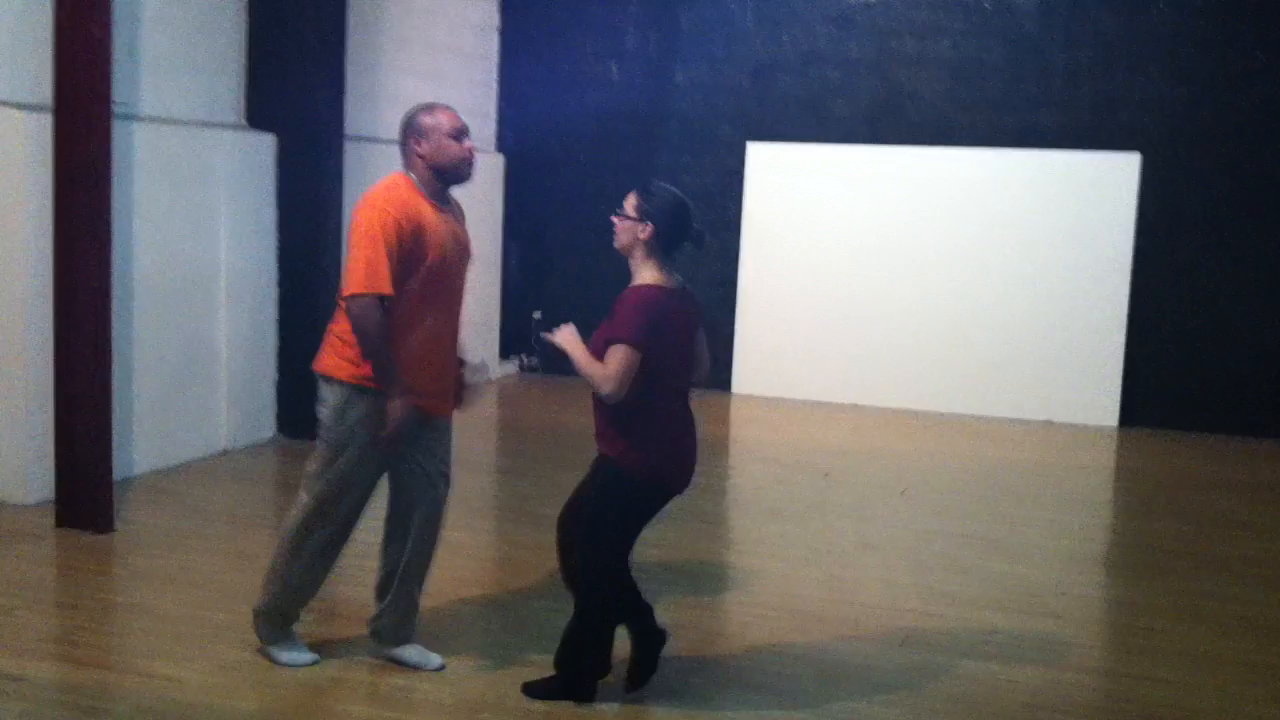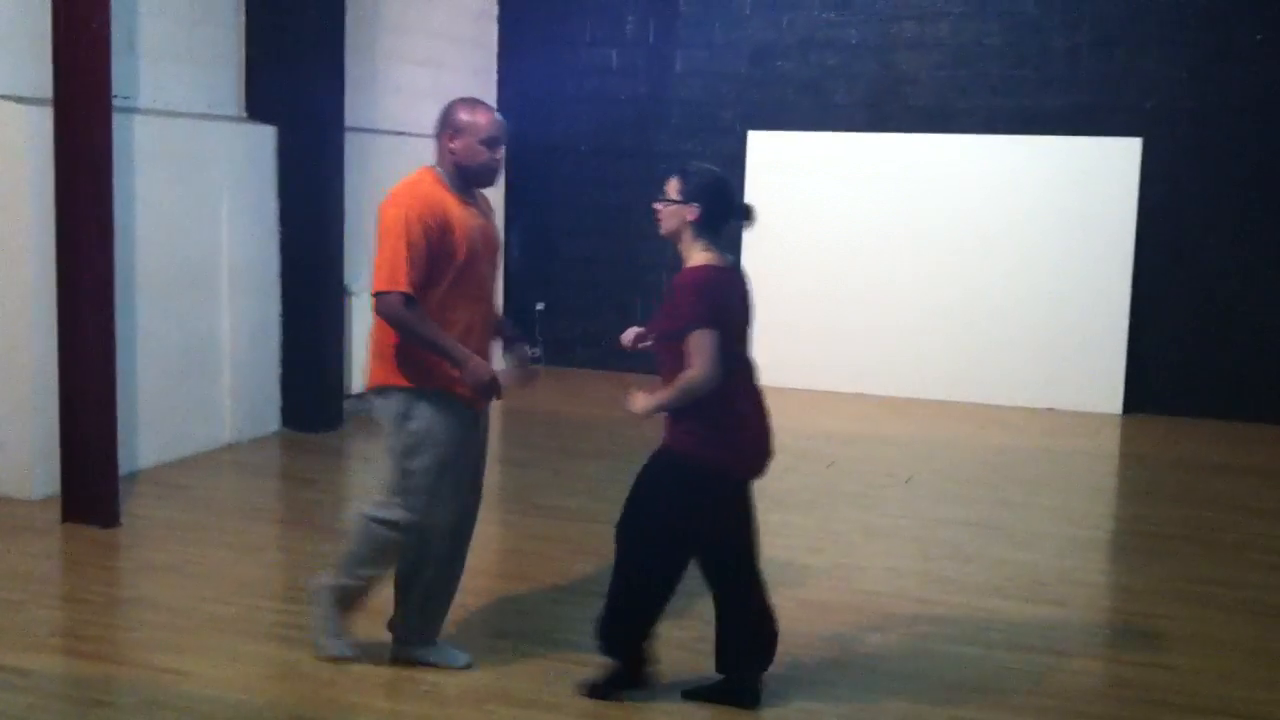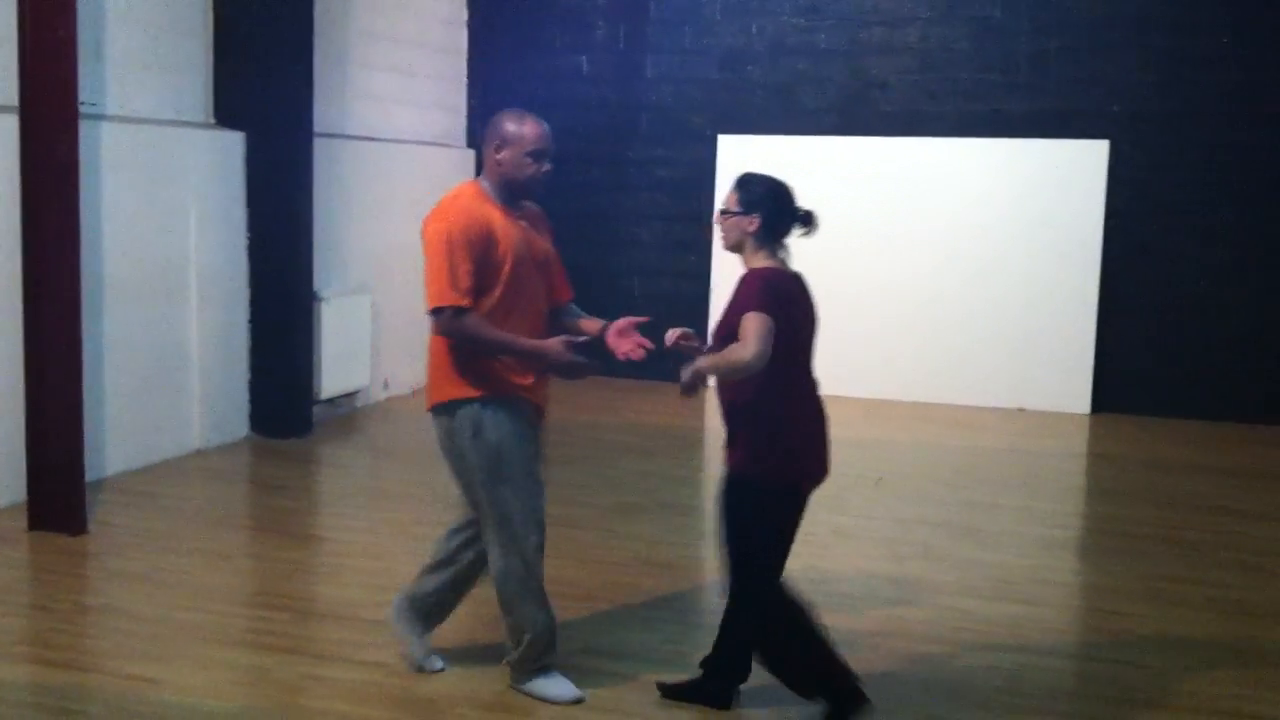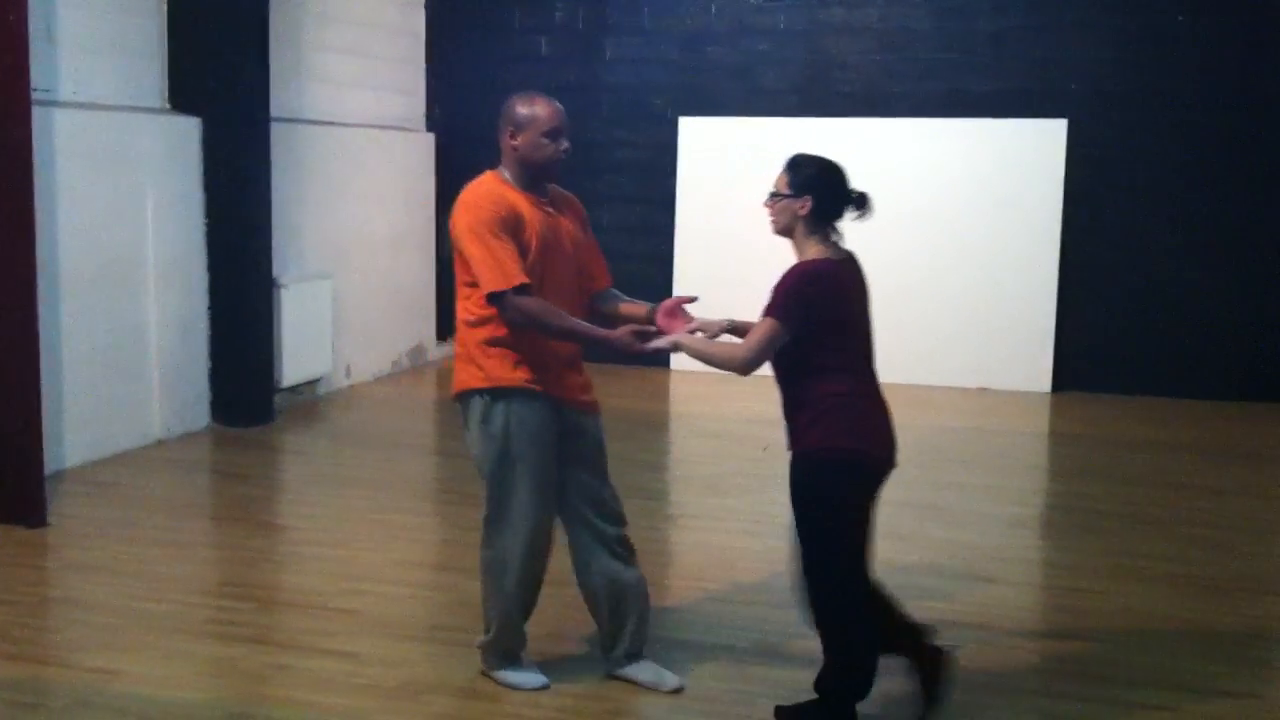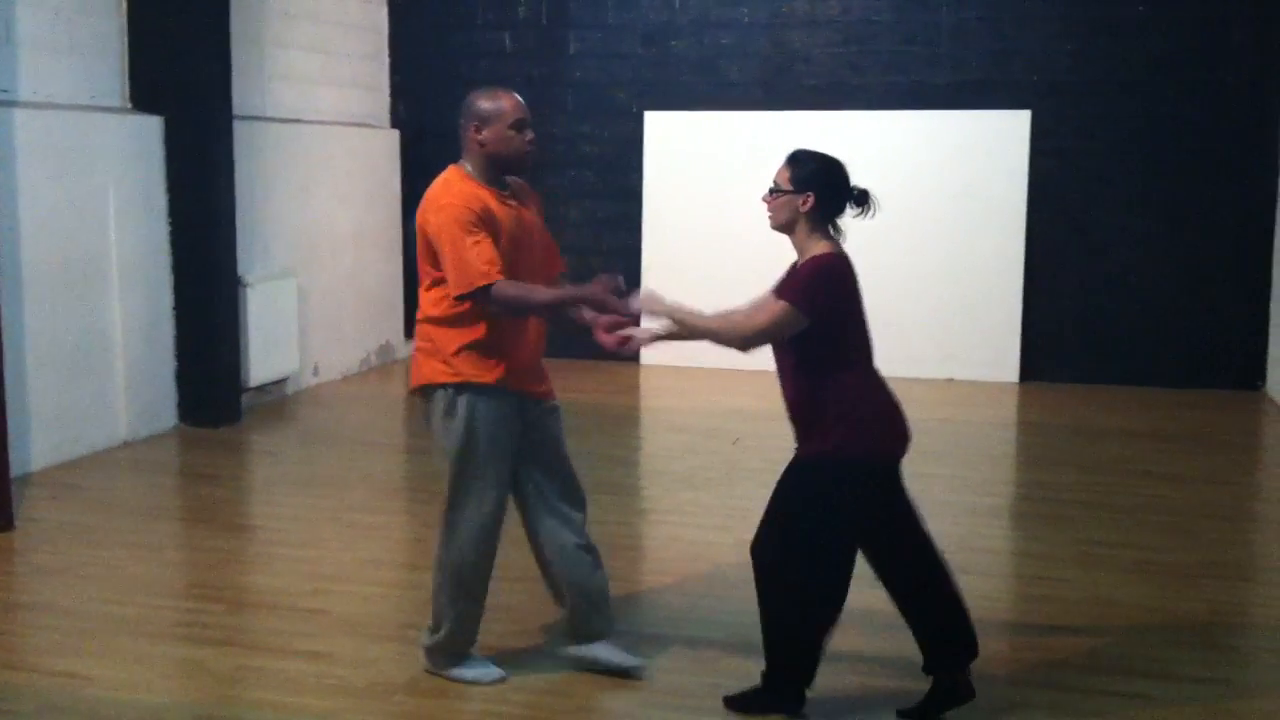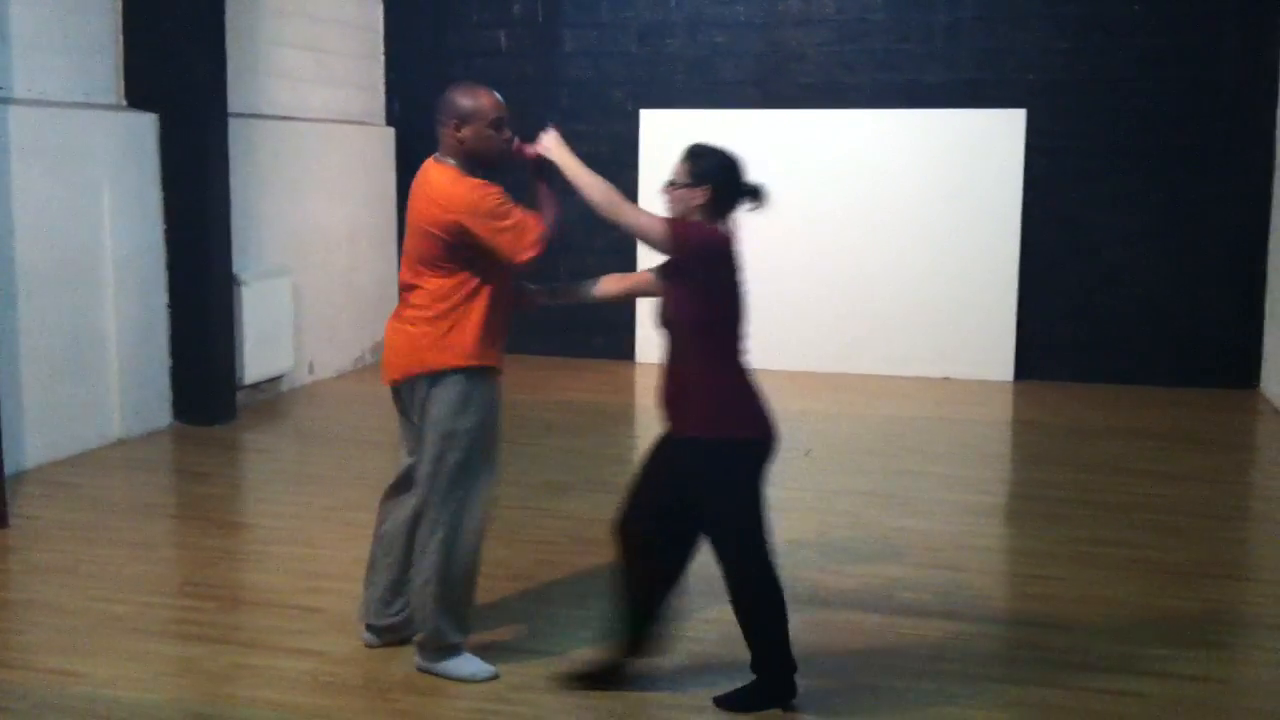
dt=0.4s
person 1, frame 1
left shoulder: (451, 211)
right shoulder: (387, 207)
right elbow: (364, 307)
left wrist: (451, 370)
right wrist: (392, 393)
left hip: (425, 390)
right hip: (367, 386)
left knee: (420, 509)
right knee: (329, 508)
left ankle: (393, 630)
right ankle: (273, 625)
person 1, frame 2
left shoulder: (479, 205)
right shoulder: (416, 203)
right elbow: (393, 305)
left wrist: (507, 341)
right wrist: (462, 363)
left hip: (461, 386)
right hip: (420, 384)
left knee: (457, 511)
right knee: (414, 508)
left ankle: (418, 635)
right ankle: (334, 596)
person 1, frame 3
left shoulder: (534, 219)
right shoulder: (457, 217)
left elbow: (557, 303)
right elbow: (451, 321)
left wrist: (601, 329)
right wrist: (537, 351)
left hip: (520, 394)
right hip: (475, 397)
left knee: (491, 521)
right knee: (516, 530)
left ankle: (414, 611)
right ankle: (533, 663)
person 1, frame 4
left shoulder: (567, 207)
right shoulder: (484, 204)
left elbow: (596, 290)
right elbow: (514, 303)
left wrist: (648, 313)
right wrist: (605, 337)
left hip: (567, 385)
right hip: (504, 386)
left knee: (599, 518)
right knee: (518, 522)
left ankle: (626, 649)
right ankle: (503, 653)
person 1, frame 5
left shoulder: (521, 195)
right shoulder: (452, 201)
left elbow: (542, 277)
right elbow: (492, 293)
left wrist: (589, 311)
right wrist: (582, 295)
left hip: (521, 377)
right hip: (467, 379)
left knee: (559, 504)
right knee: (475, 515)
left ankle: (588, 632)
right ankle: (449, 649)
person 1, frame 6
left shoulder: (440, 178)
right shoulder: (469, 197)
right elbow: (536, 242)
right wrist: (545, 175)
left hip: (419, 358)
right hip: (450, 365)
left knee: (419, 487)
right knee: (455, 502)
left ankle: (386, 616)
right ankle: (439, 642)
person 2, frame 1
left shoulder: (641, 301)
right shoulder: (678, 296)
left elbow: (611, 385)
right elbow: (699, 366)
left wrist: (574, 347)
left hip: (638, 456)
right hip: (664, 450)
left knee: (592, 557)
right knee: (578, 533)
left ankle: (576, 674)
right ankle: (643, 630)
person 2, frame 2
left shoulder: (694, 282)
right shoulder: (725, 274)
left elbow: (702, 374)
left wrist: (653, 401)
right wrist: (654, 339)
left hip: (703, 442)
right hip: (734, 439)
left knee: (641, 544)
right knee: (728, 559)
left ankle: (626, 662)
right ankle: (742, 676)
person 2, frame 3
left shoulder: (760, 284)
right shoulder: (786, 282)
left elbow: (751, 356)
left wrist: (700, 364)
right wrist: (704, 345)
left hip: (770, 454)
right hip: (793, 449)
left knee: (752, 574)
right knee: (752, 569)
person 2, frame 4
left shoulder: (806, 278)
right shoulder: (839, 266)
left elbow: (744, 359)
left wrist: (681, 340)
right wrist: (729, 325)
left hip: (831, 443)
right hip: (860, 436)
left knee: (829, 570)
right knee: (836, 565)
right ankle: (914, 648)
person 2, frame 5
left shoulder: (820, 274)
right shoulder: (816, 270)
left elbow: (744, 332)
right elbow: (754, 321)
left wrist: (663, 312)
right wrist: (661, 332)
left hip: (841, 441)
right hip: (864, 435)
left knee: (780, 553)
right knee: (903, 554)
right ankle: (951, 672)
person 2, frame 6
left shoulder: (706, 249)
right shoulder: (692, 258)
left elbow: (616, 208)
right elbow: (622, 284)
left wrist: (559, 154)
right wrist: (554, 291)
left hip: (722, 433)
right hip: (699, 428)
left knee: (744, 554)
right knee: (643, 533)
left ankle: (773, 679)
right ankle: (629, 650)
